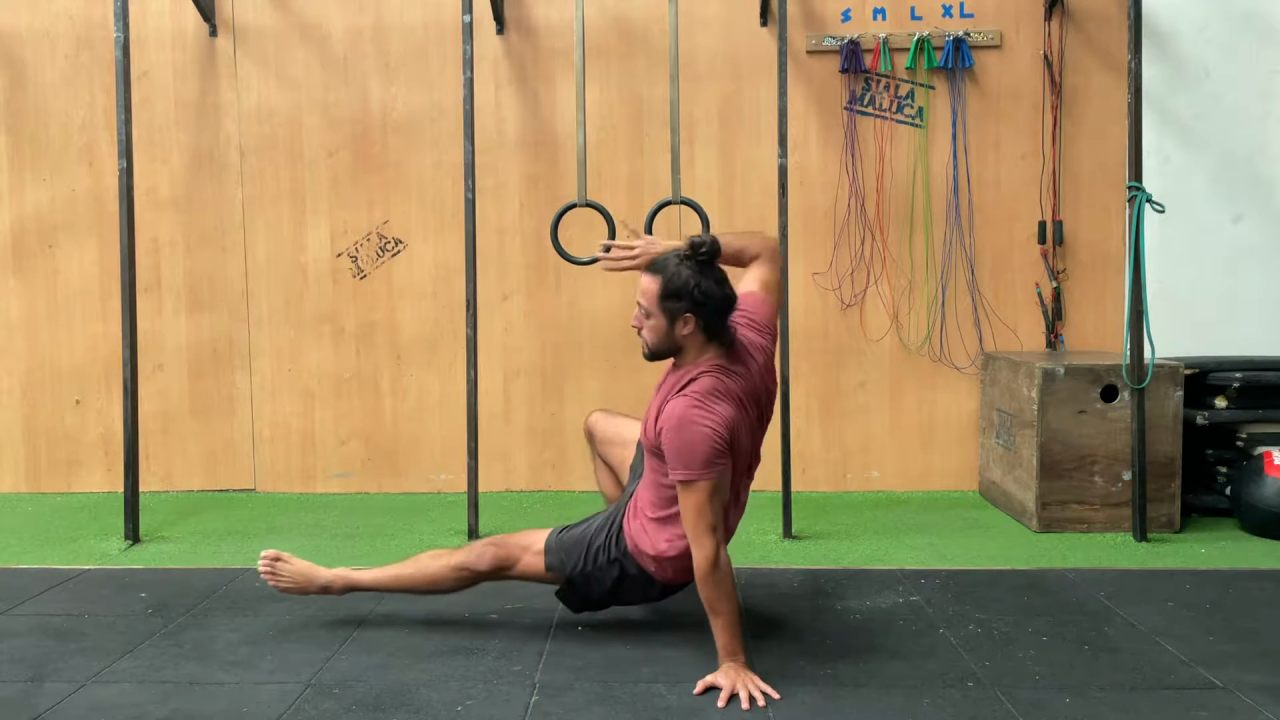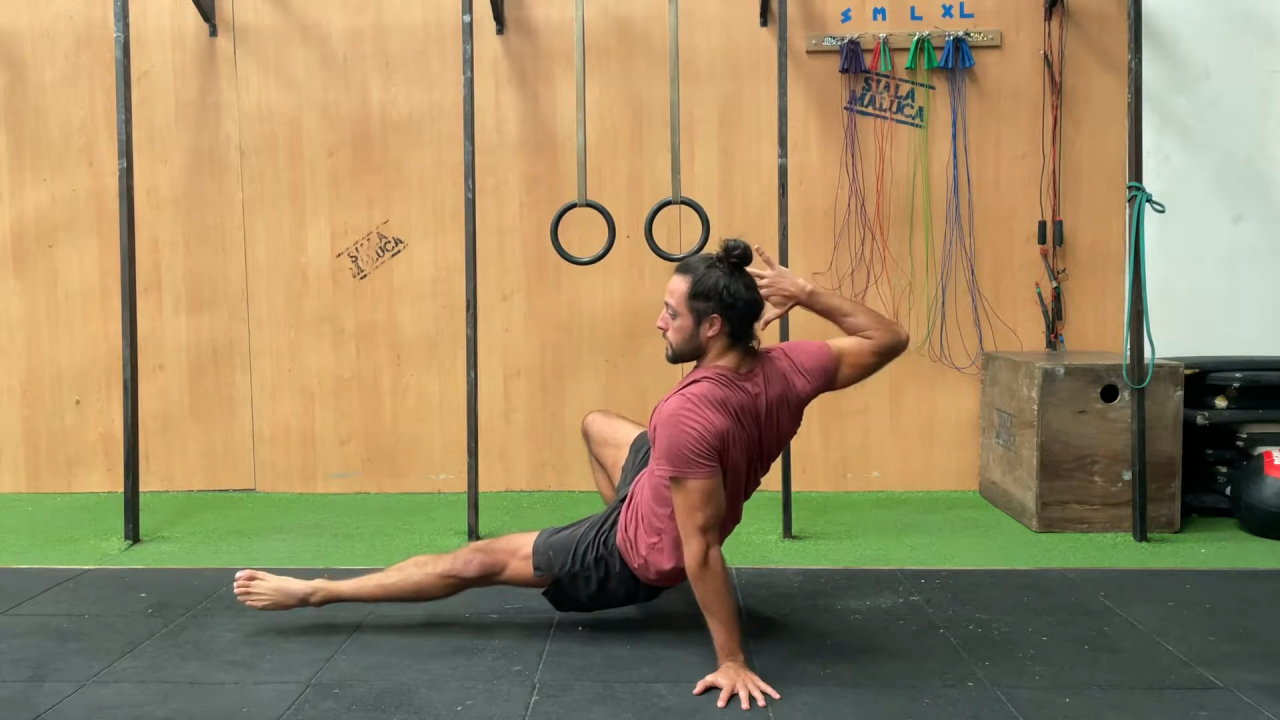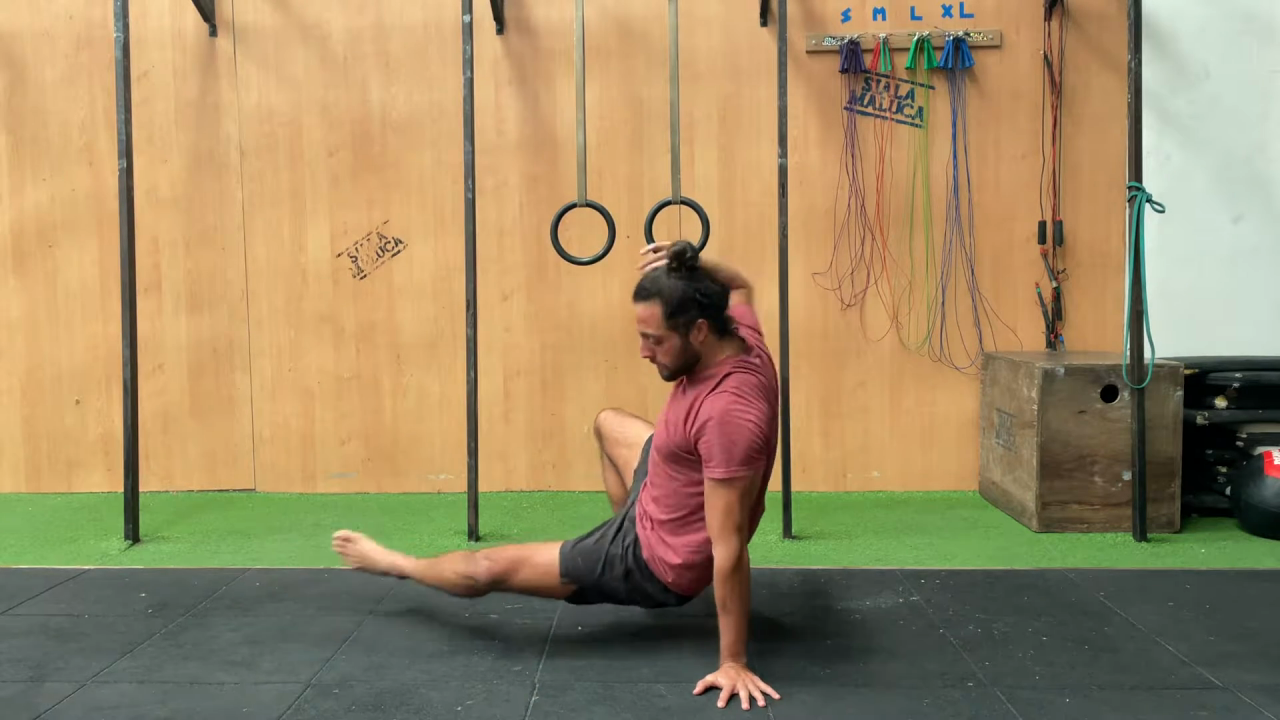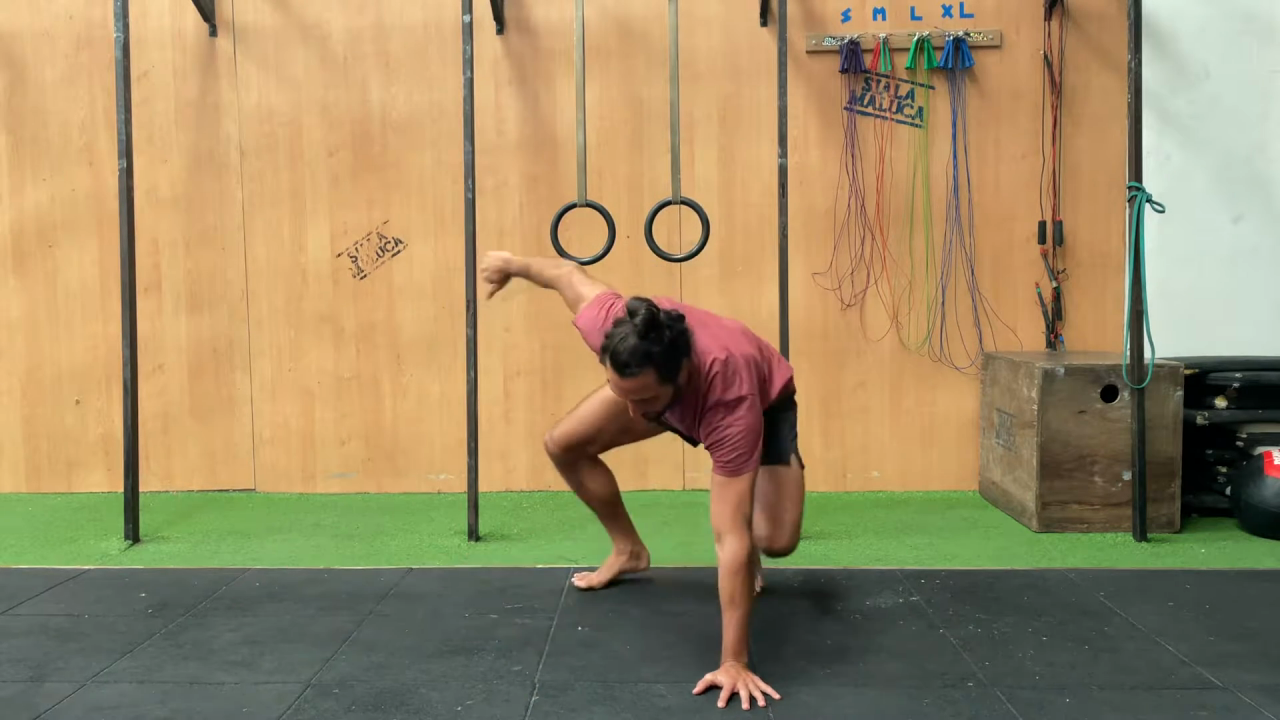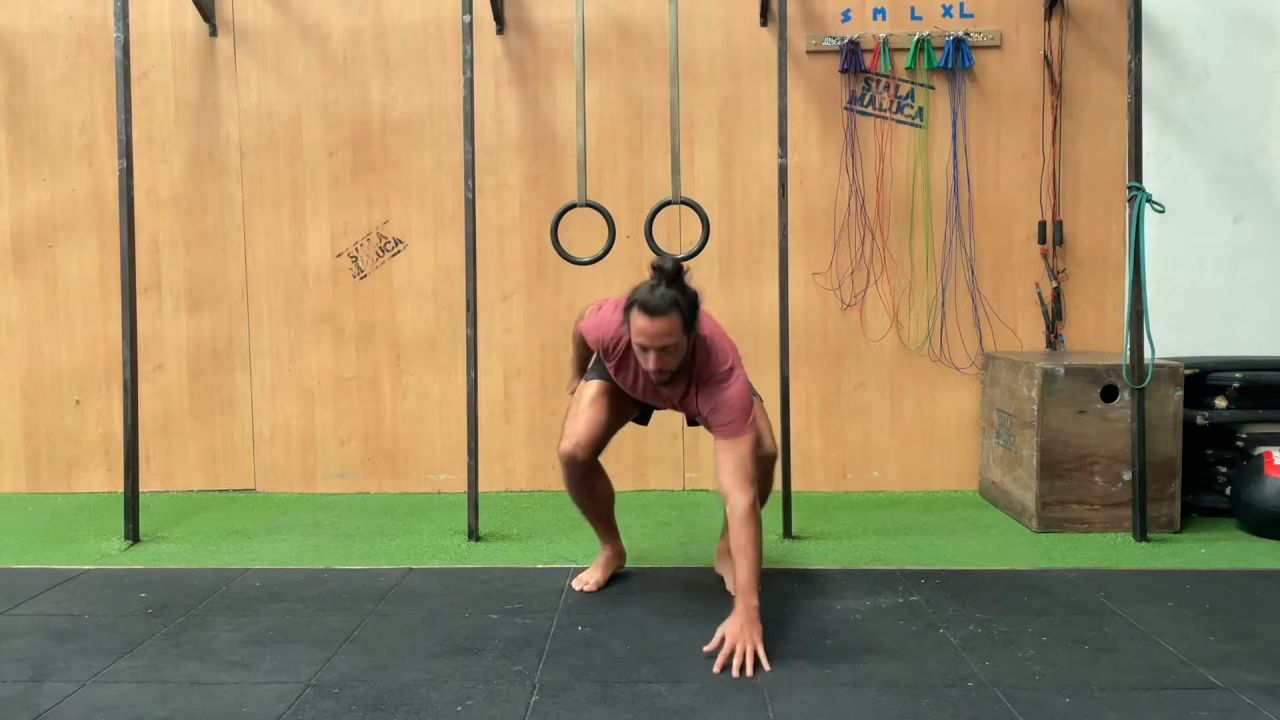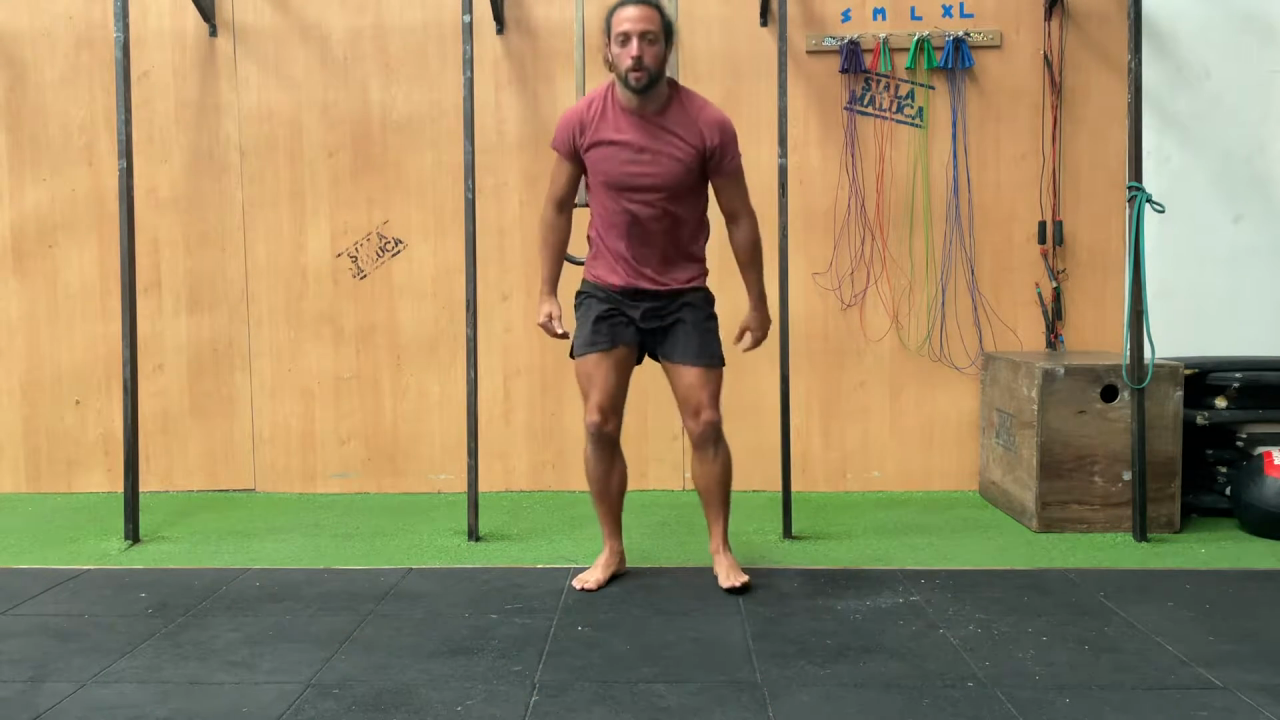
dt=0.5s
person 1, frame 1
left shoulder: (694, 417)
right shoulder: (748, 333)
left elbow: (707, 550)
right elbow: (764, 249)
left wrist: (733, 663)
right wrist: (666, 251)
left hip: (649, 548)
right hip: (658, 501)
left knee: (485, 556)
right knee: (597, 426)
left ankle: (334, 581)
right ankle: (612, 539)
person 1, frame 2
left shoulder: (688, 415)
right shoulder: (791, 369)
left elbow: (700, 552)
right elbow: (889, 339)
left wrist: (732, 663)
right wrist: (807, 294)
left hip: (639, 555)
right hip: (662, 496)
left knee: (478, 560)
right knee: (595, 425)
left ankle: (314, 593)
person 1, frame 3
left shoulder: (729, 413)
right shoulder: (739, 335)
left elbow: (726, 550)
right elbow: (737, 286)
left wrist: (733, 662)
right wrist: (689, 266)
left hip: (661, 562)
right hip: (664, 498)
left knee: (490, 566)
right knee: (611, 422)
left ankle: (394, 564)
right ankle: (593, 560)
person 1, frame 4
left shoulder: (730, 406)
right shoulder: (609, 325)
left elbow: (730, 540)
right elbow: (569, 274)
left wrist: (734, 662)
right wrist: (509, 261)
left hip: (763, 399)
right hip: (689, 387)
left knee: (776, 540)
right knee: (561, 445)
right ankle: (628, 551)
person 1, frame 5
left shoulder: (721, 377)
right shoulder: (606, 326)
left elbow: (740, 500)
left wrist: (747, 614)
right wrist: (577, 375)
left hip: (701, 391)
right hip: (620, 376)
left knee: (762, 453)
right knee: (573, 452)
left ankle: (725, 553)
right ankle: (611, 549)
person 1, frame 6
left shoulder: (708, 124)
right shoulder: (580, 121)
left elbow: (739, 219)
right elbow: (558, 207)
left wrist: (758, 302)
right wrist: (547, 291)
left hip: (683, 296)
right hip: (607, 292)
left knee: (704, 423)
right knee: (600, 425)
left ankle: (720, 550)
right ankle: (611, 550)
